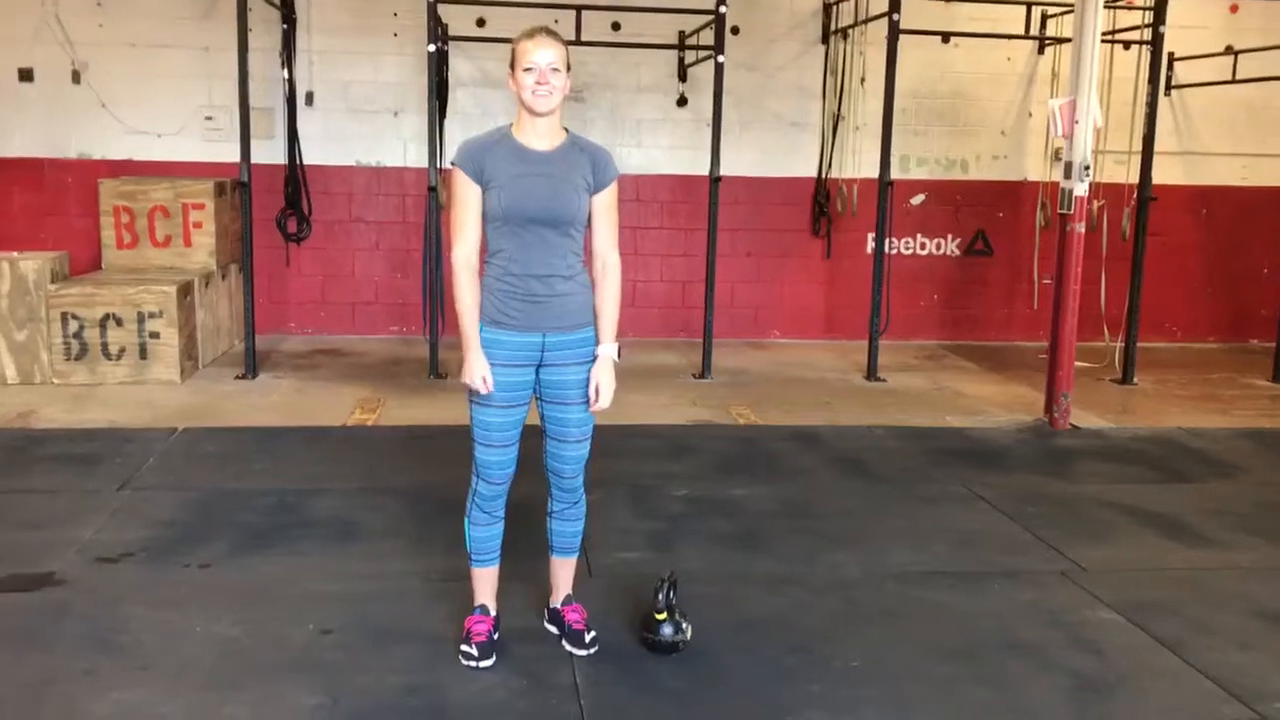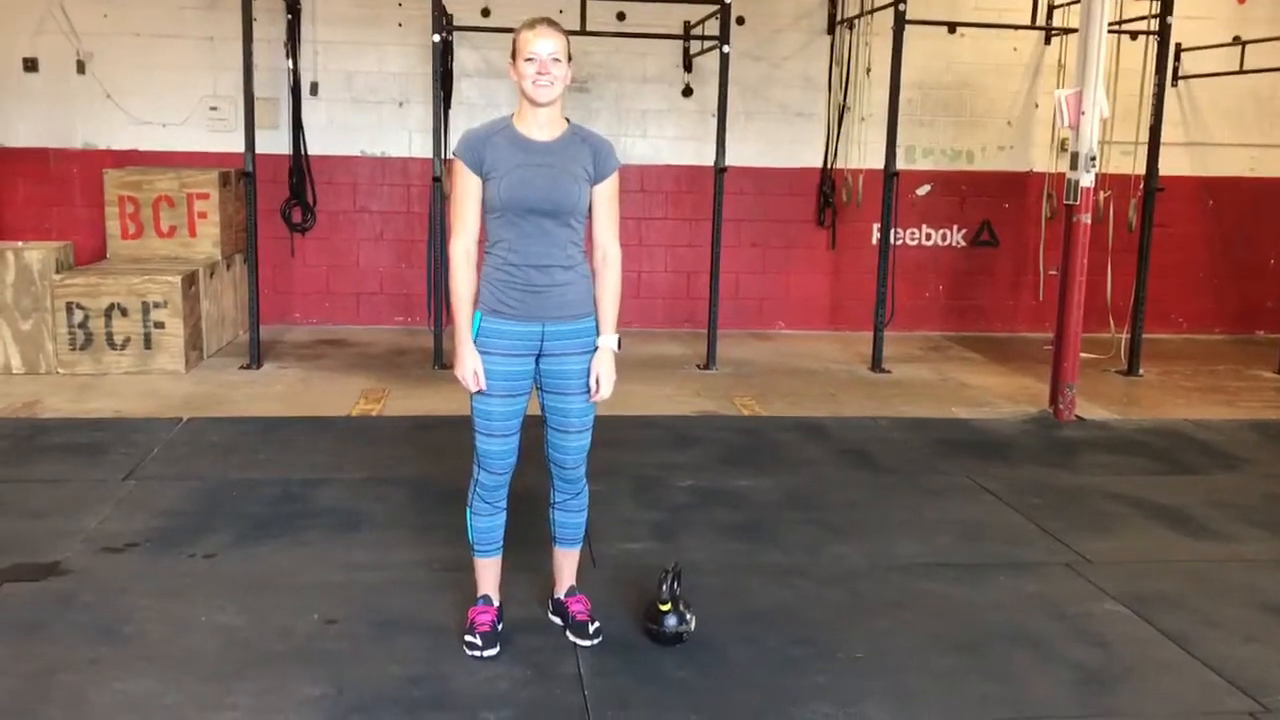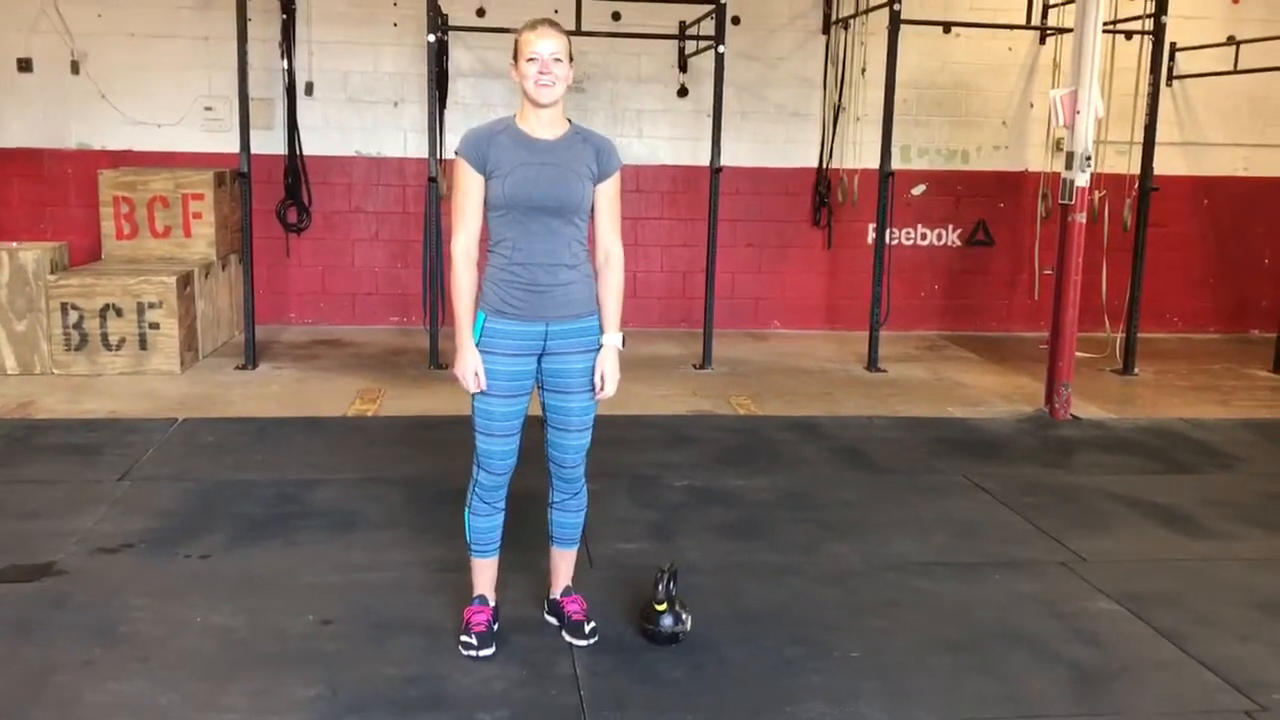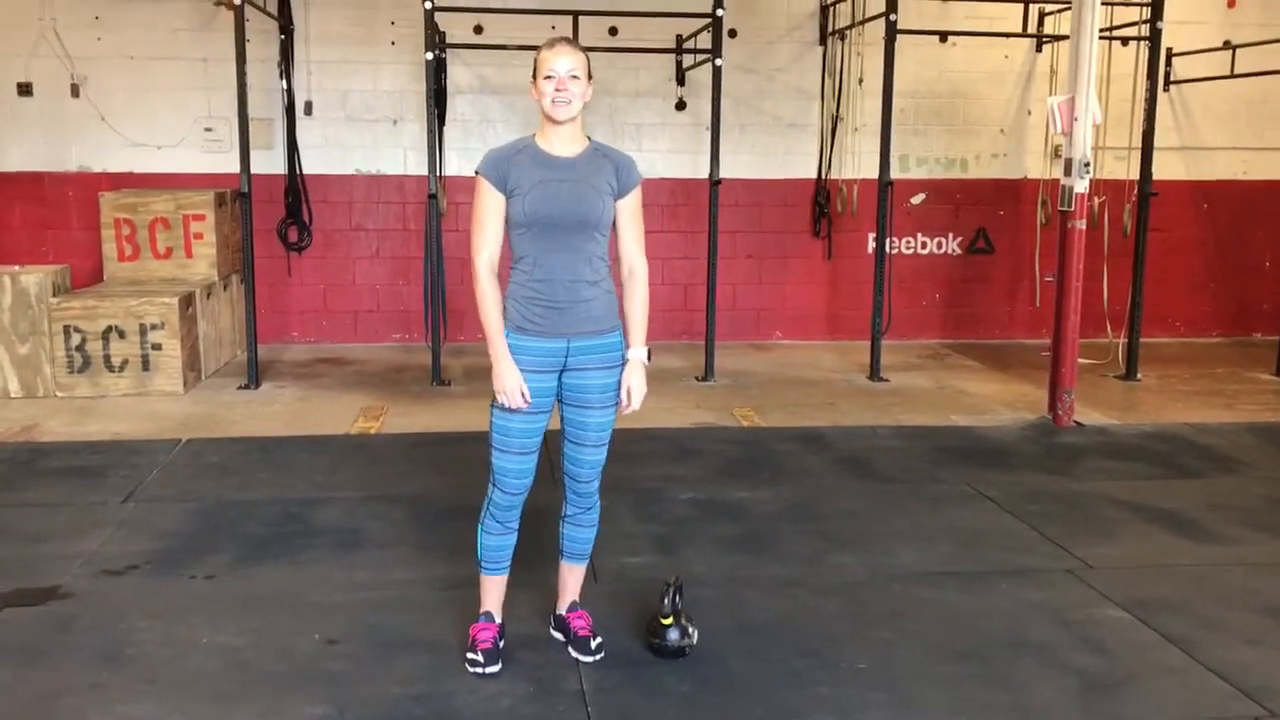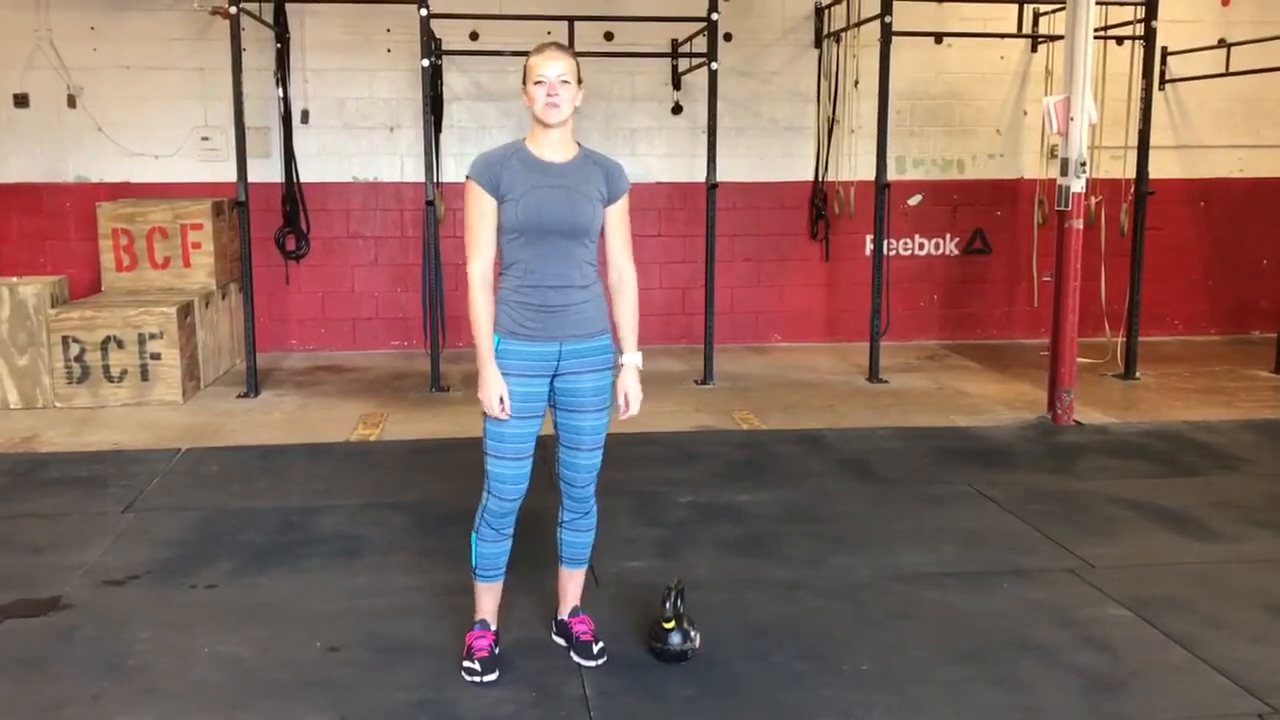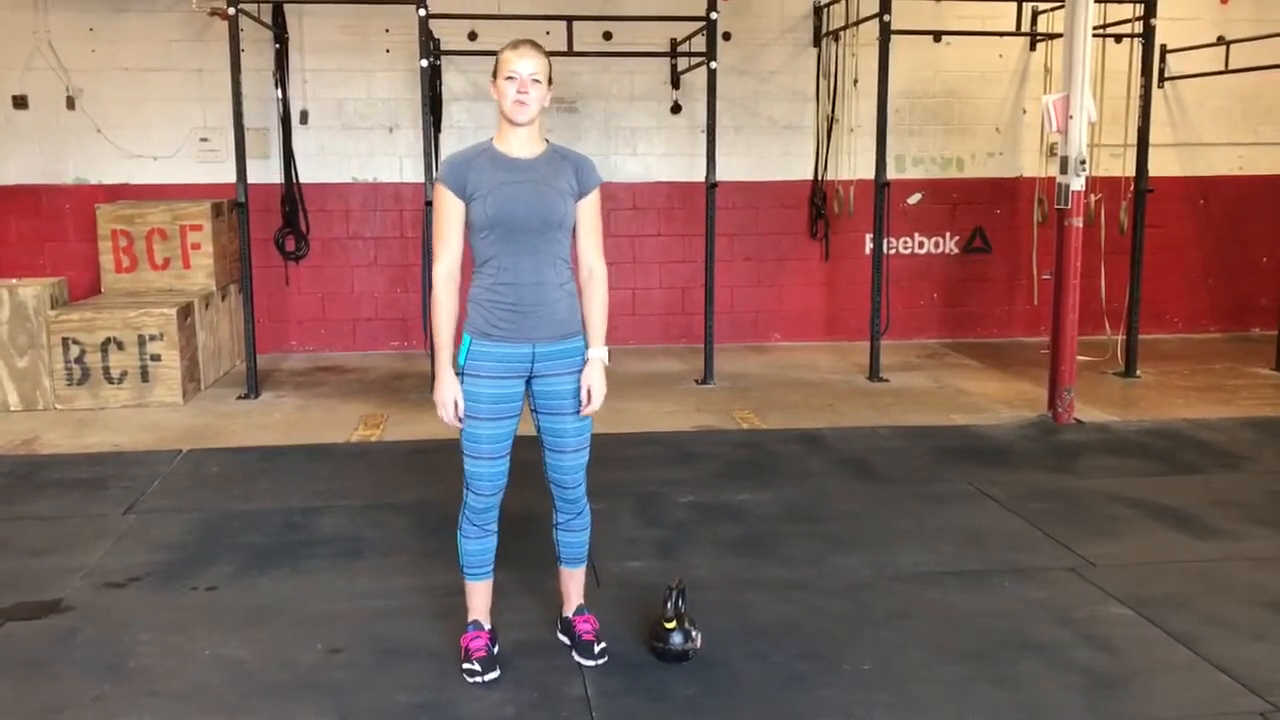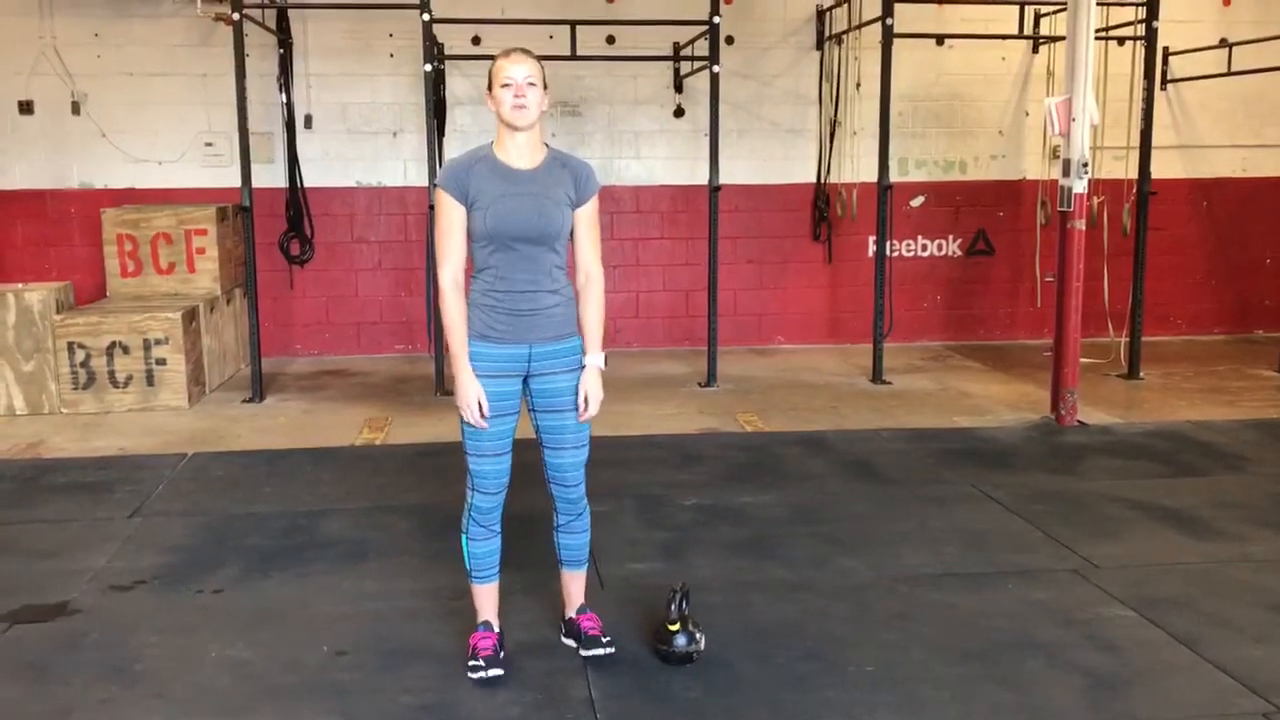
dt=0.7s
person 1, frame 1
left shoulder: (594, 162)
right shoulder: (478, 155)
left elbow: (606, 262)
right elbow: (464, 258)
left wrist: (606, 352)
right wrist: (472, 346)
left hip: (574, 341)
right hip: (502, 339)
left knee: (568, 480)
right knee: (490, 481)
left ankle: (563, 604)
right ankle: (483, 613)
person 1, frame 2
left shoulder: (595, 152)
right shoulder: (479, 145)
left elbow: (607, 252)
right elbow: (462, 248)
left wrist: (607, 343)
right wrist: (463, 340)
left hip: (574, 330)
right hip: (501, 330)
left knee: (570, 470)
right knee: (492, 471)
left ankle: (567, 594)
right ankle: (486, 602)
person 1, frame 3
left shoulder: (598, 152)
right shoulder: (481, 144)
left elbow: (609, 252)
right elbow: (463, 247)
left wrist: (611, 341)
right wrist: (464, 339)
left hip: (576, 330)
right hip: (503, 329)
left knee: (569, 470)
right knee: (492, 470)
left ankle: (563, 594)
right ankle: (482, 602)
person 1, frame 4
left shoulder: (617, 167)
right shoulder: (502, 163)
left elbow: (634, 266)
right elbow: (484, 265)
left wrist: (637, 354)
right wrist: (500, 356)
left hip: (598, 347)
right hip: (527, 345)
left knee: (583, 486)
right knee: (508, 487)
left ankle: (569, 609)
right ankle: (488, 618)
person 1, frame 5
left shoulder: (606, 174)
right shoulder: (492, 168)
left elbow: (621, 270)
right elbow: (478, 272)
left wrist: (630, 359)
right wrist: (486, 363)
left hip: (588, 351)
right hip: (516, 350)
left knee: (579, 489)
right knee: (503, 495)
left ankle: (570, 615)
right ankle: (483, 626)
person 1, frame 6
left shoulder: (577, 169)
right shoulder: (462, 168)
left elbow: (592, 268)
right elbow: (445, 272)
left wrist: (597, 356)
right wrist: (443, 367)
left hip: (563, 350)
right hip: (489, 351)
left knee: (571, 488)
right knee: (482, 493)
left ankle: (575, 613)
right ankle: (478, 626)
person 1, frame 7
left shoulder: (575, 175)
right shoulder: (461, 174)
left elbow: (589, 275)
right elbow: (450, 278)
left wrist: (593, 361)
right wrist: (462, 369)
left hip: (560, 350)
right hip: (488, 352)
left knee: (570, 486)
right knee: (485, 492)
left ankle: (577, 613)
right ankle: (487, 628)
